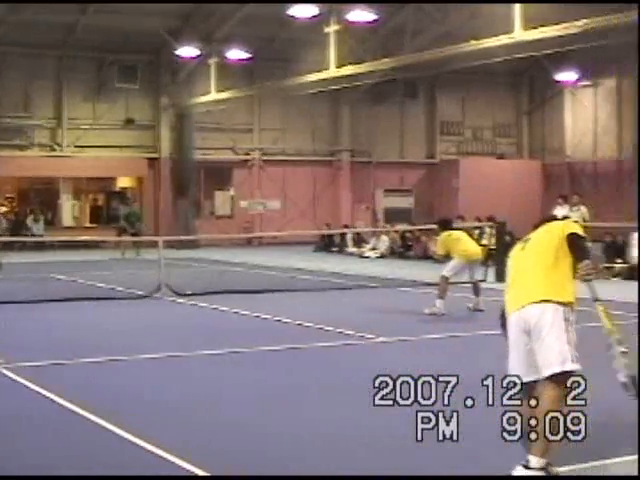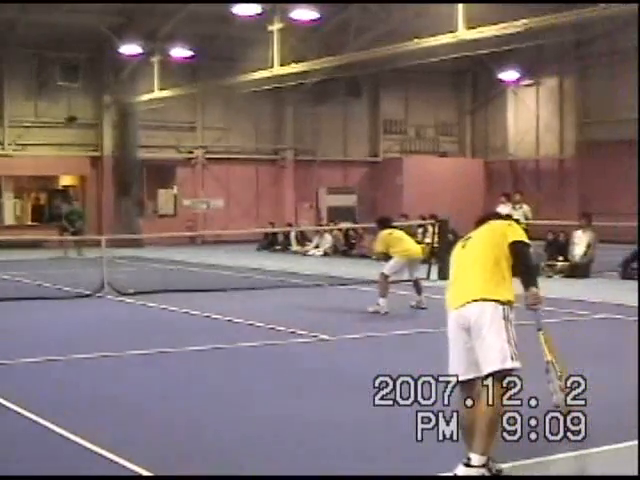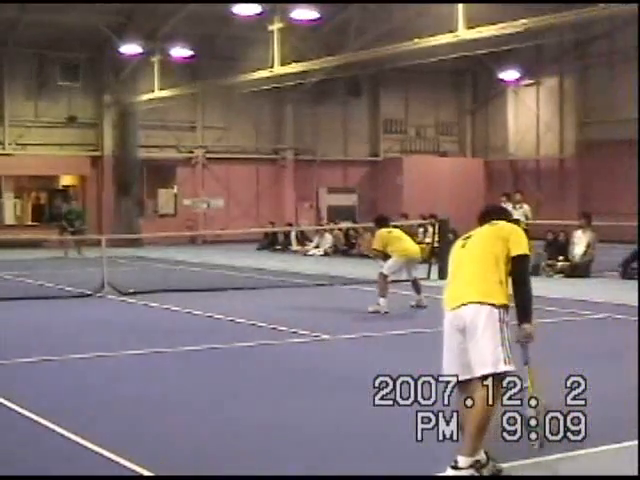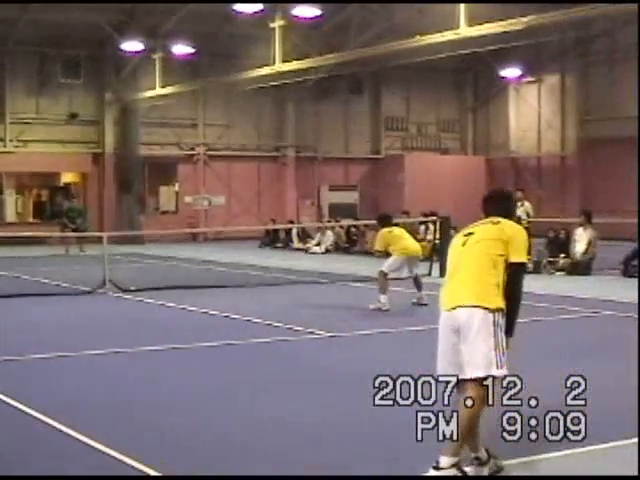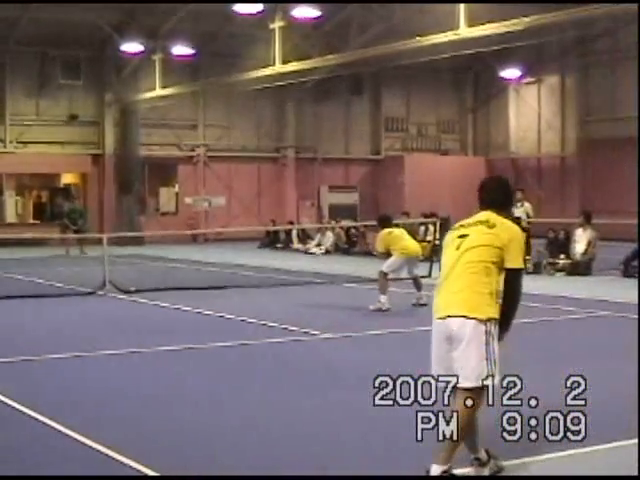
dt=0.2s
person 1, frame 1
left shoulder: (519, 248)
right shoulder: (565, 226)
right elbow: (576, 240)
right wrist: (586, 261)
left hip: (516, 311)
right hip: (548, 306)
left knee: (529, 392)
right knee: (556, 385)
left ankle: (533, 462)
right ankle: (534, 465)
person 1, frame 2
left shoulder: (462, 244)
right shoulder: (508, 227)
right elbow: (521, 253)
right wrist: (531, 287)
left hip: (457, 309)
right hip: (489, 305)
left knee: (470, 389)
right knee: (495, 384)
left ankle: (476, 459)
right ankle: (475, 463)
person 1, frame 3
left shoulder: (462, 241)
right shoulder: (512, 231)
right elbow: (520, 274)
right wrist: (525, 320)
left hip: (454, 309)
right hip: (485, 307)
left knee: (467, 389)
right knee: (486, 385)
left ankle: (476, 458)
right ankle: (463, 464)
person 1, frame 4
left shoulder: (463, 234)
right shoulder: (514, 231)
right elbow: (514, 284)
right wrist: (508, 331)
left hip: (450, 308)
right hip: (480, 309)
left knee: (466, 389)
right knee: (477, 388)
left ankle: (479, 458)
right ankle: (446, 463)
person 1, frame 5
left shoulder: (458, 228)
right shoulder: (510, 231)
right elbow: (512, 287)
right wrist: (503, 326)
left hip: (442, 312)
right hip: (473, 315)
left knee: (464, 393)
right knee: (470, 395)
left ankle: (480, 459)
right ankle: (438, 469)
